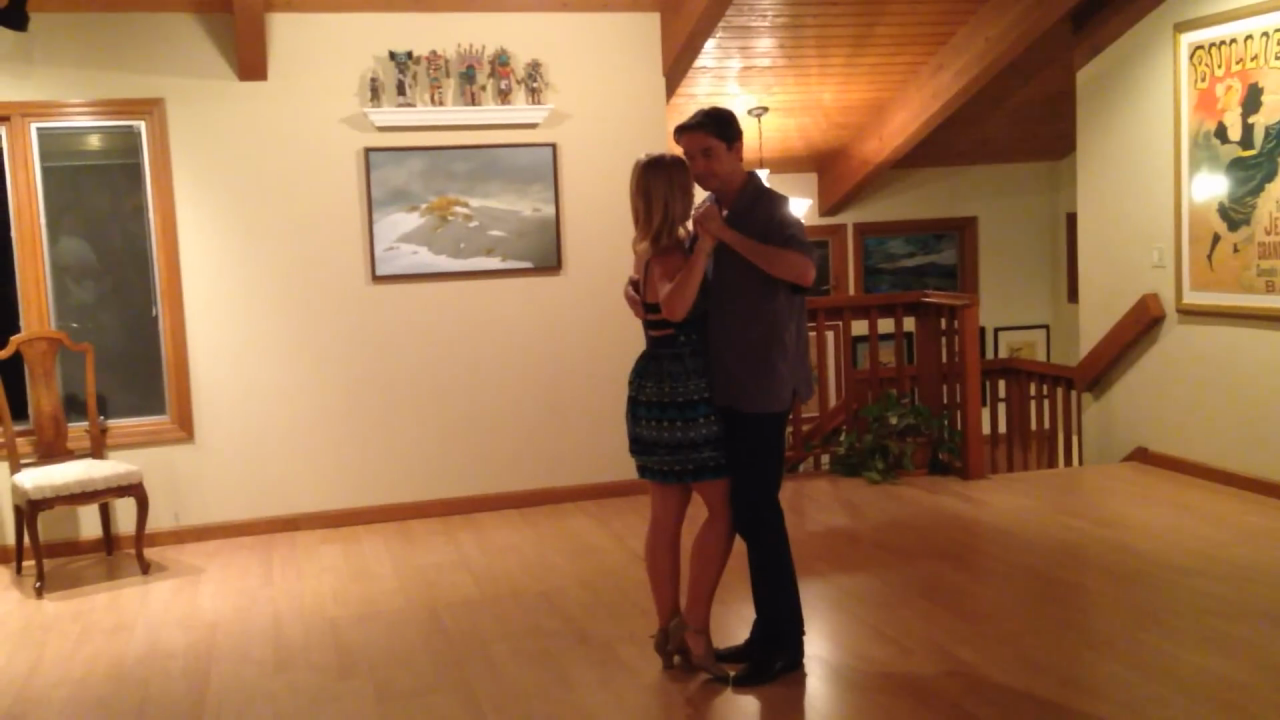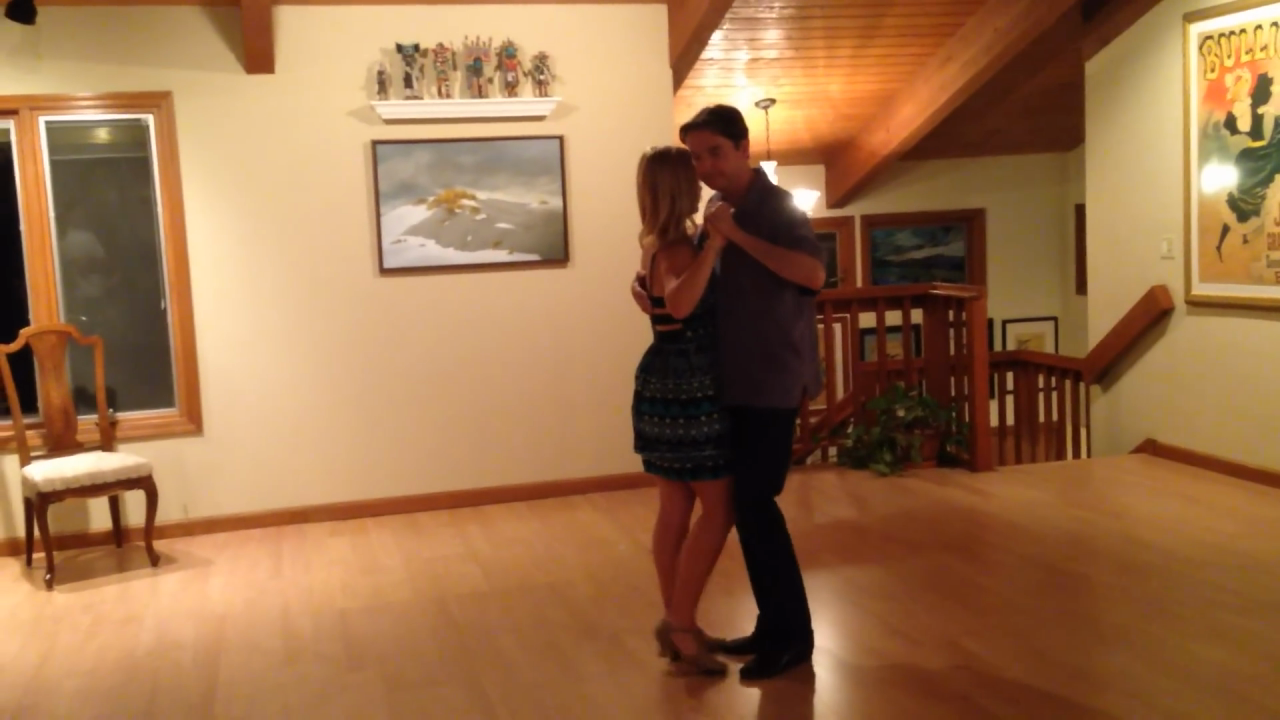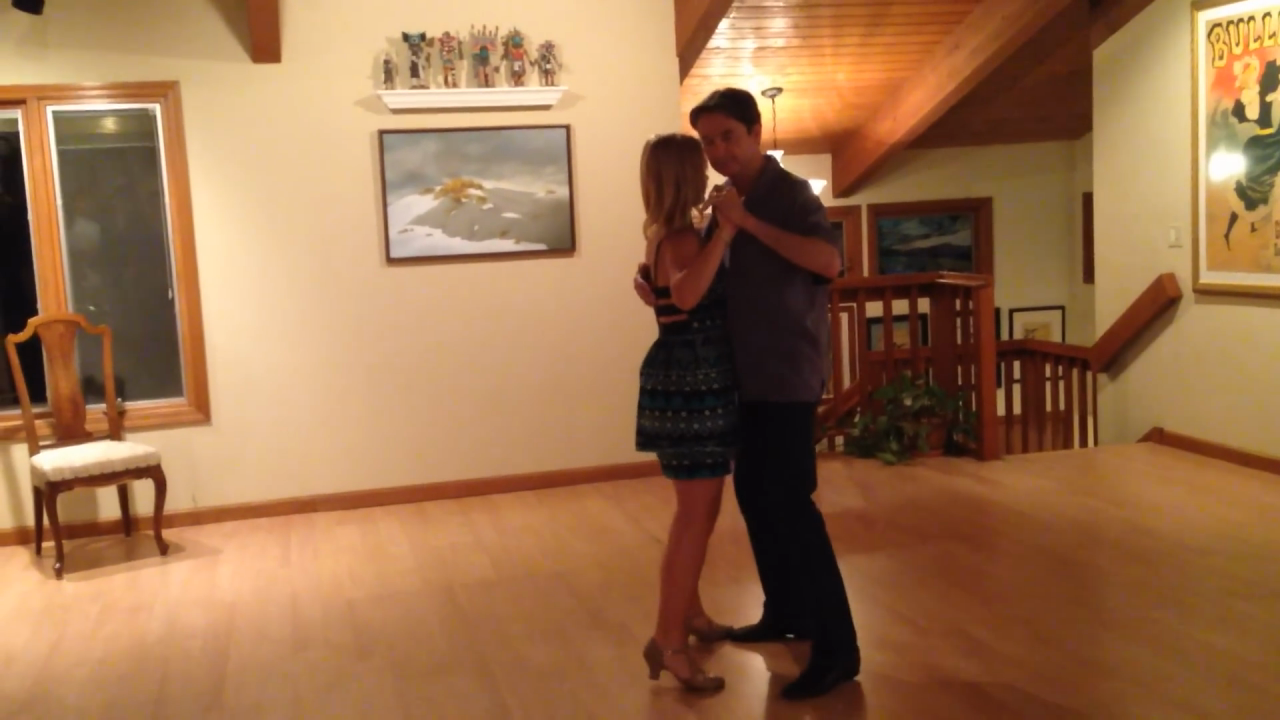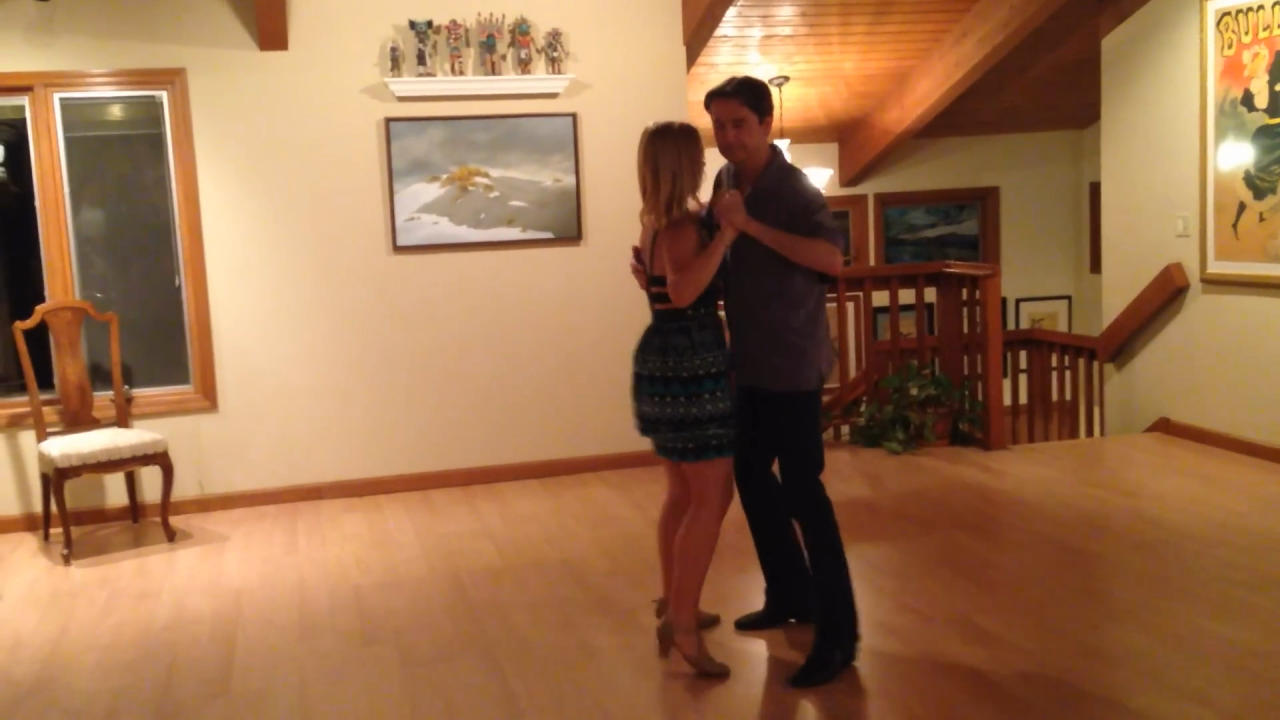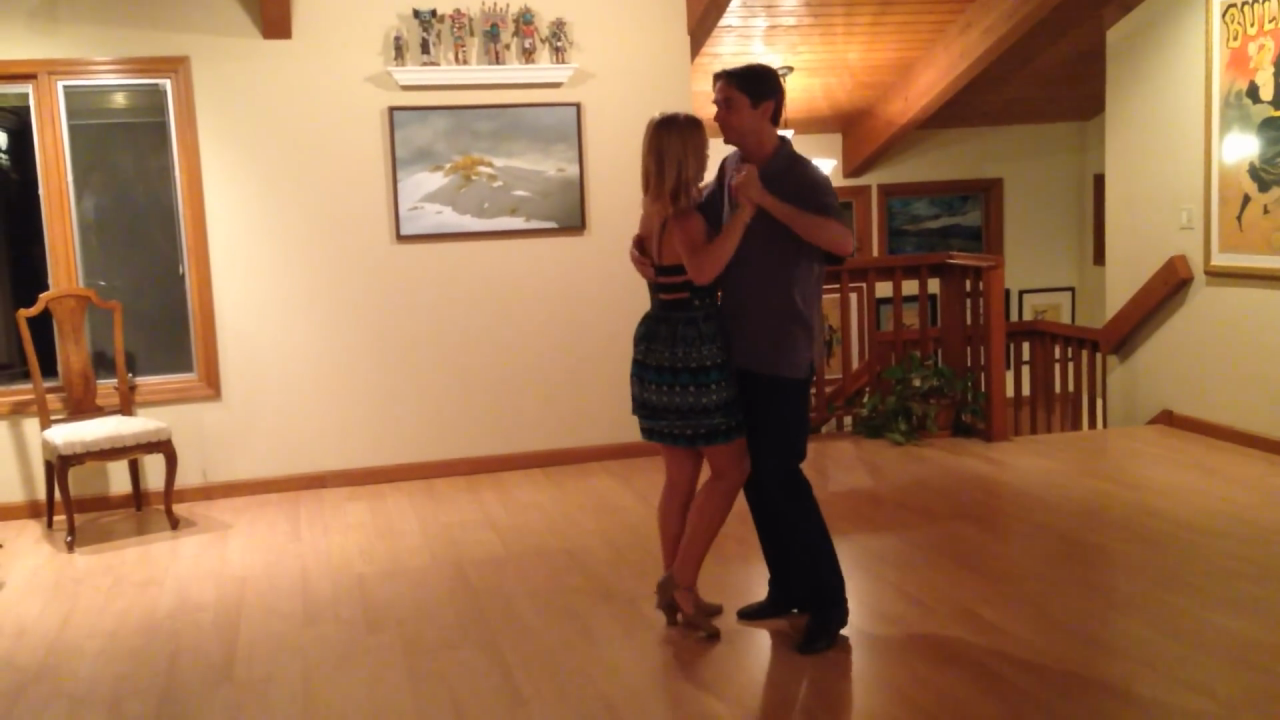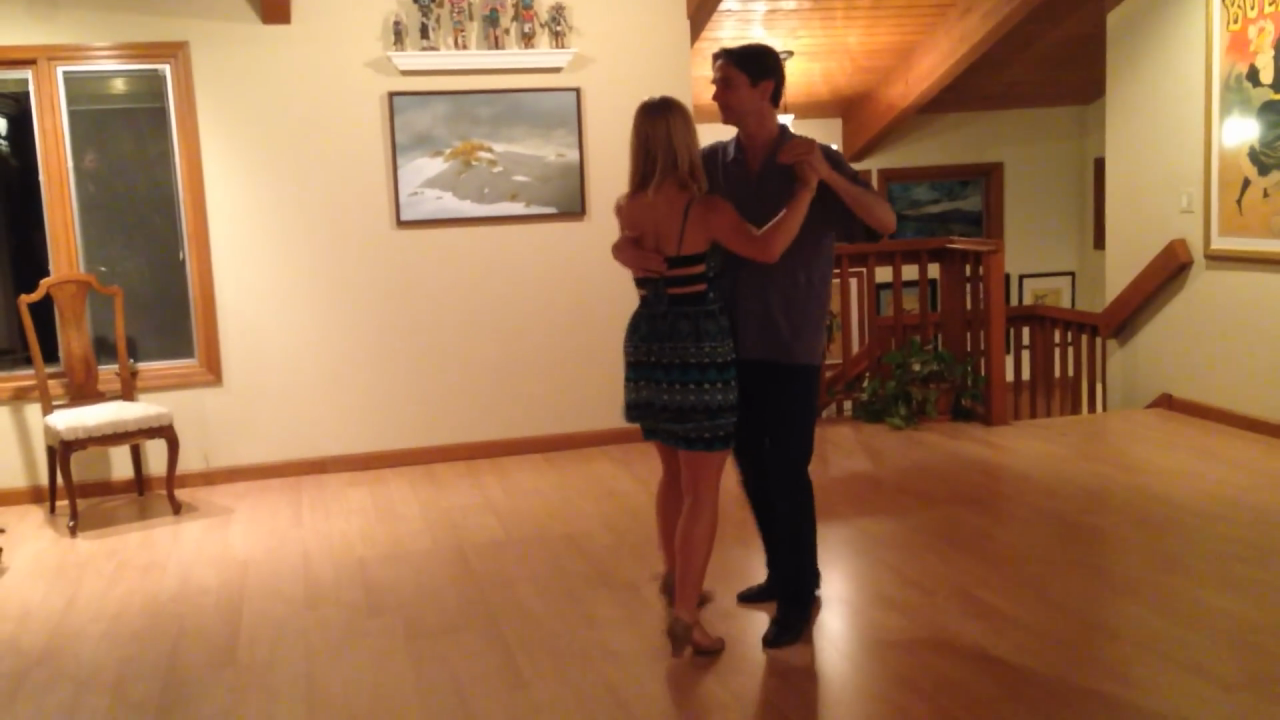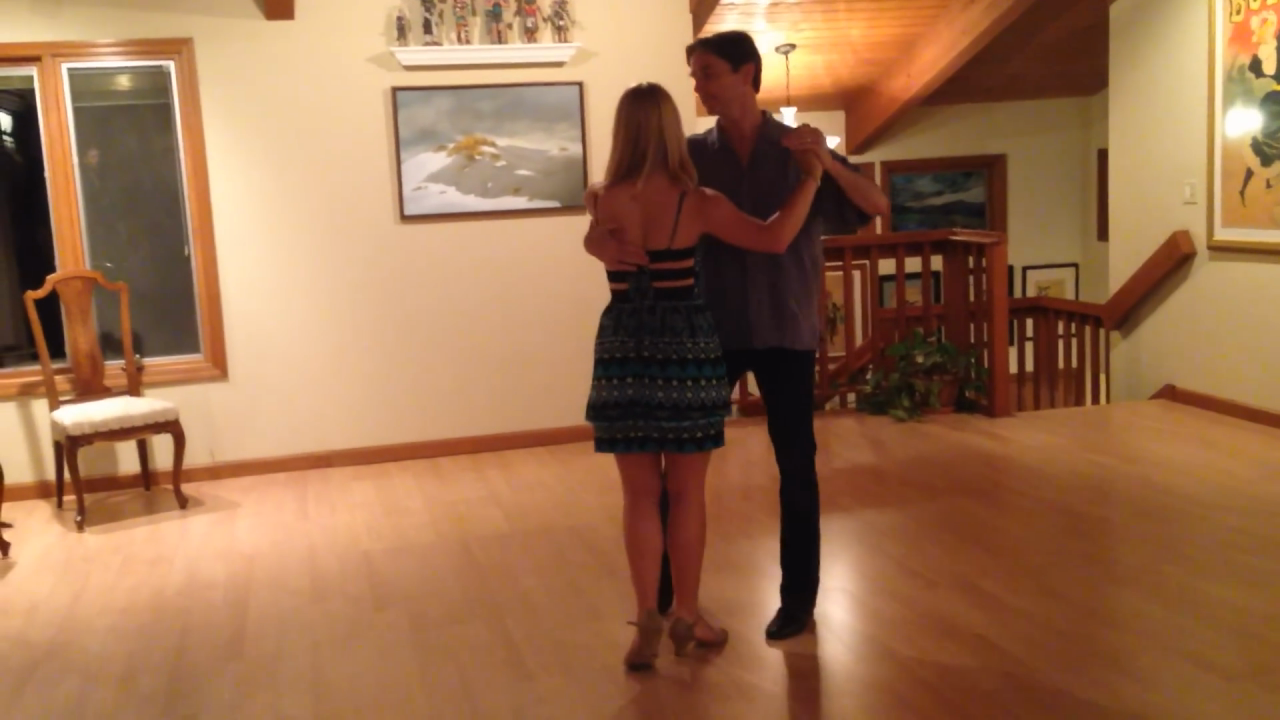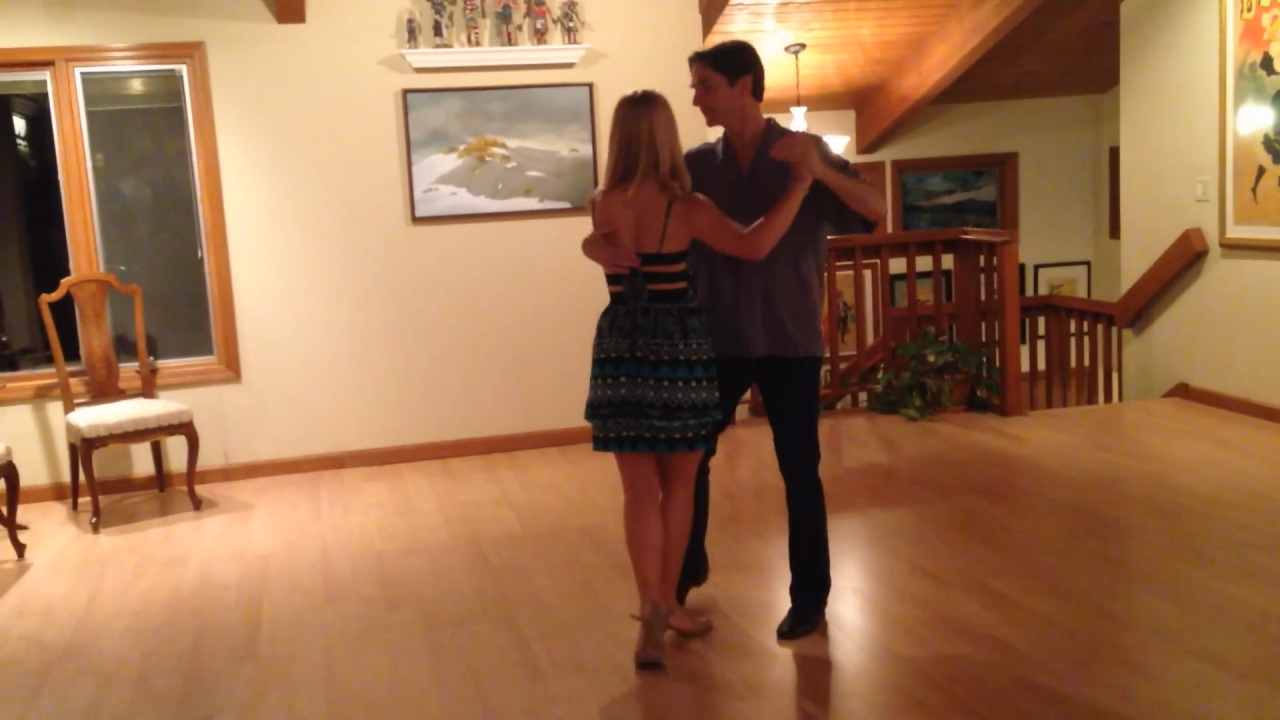
dt=0.5s
person 1, frame 1
left shoulder: (769, 207)
right shoulder: (706, 213)
left elbow: (804, 271)
left wrist: (726, 235)
right wrist: (636, 286)
left hip: (763, 383)
right hip: (727, 383)
left knee: (756, 509)
right knee: (743, 508)
left ankle: (784, 643)
right ankle: (768, 633)
person 1, frame 2
left shoulder: (778, 207)
right shoulder: (715, 211)
left elbow: (813, 274)
left wrist: (736, 235)
right wrist: (644, 283)
left hip: (772, 380)
right hip: (735, 380)
left knee: (754, 501)
right knee: (743, 502)
left ankle: (792, 633)
right ankle: (774, 626)
person 1, frame 3
left shoulder: (790, 193)
right shoulder: (726, 197)
left elbow: (828, 262)
left wrist: (747, 222)
right wrist: (649, 275)
left hip: (789, 375)
right hip: (747, 374)
left knee: (791, 502)
right knee: (753, 493)
left ankle: (836, 647)
right ankle: (787, 610)
person 1, frame 4
left shoulder: (795, 189)
right shoulder: (726, 178)
left elbow: (831, 259)
left wrist: (749, 224)
left hip: (792, 364)
right hip: (749, 361)
left knee: (802, 488)
right knee: (751, 474)
left ankle: (838, 630)
right ankle: (790, 595)
person 1, frame 5
left shoulder: (802, 178)
right shoulder: (730, 169)
left elbow: (843, 243)
right elbow: (694, 223)
left wrist: (766, 200)
right wrist: (643, 247)
left hip: (783, 354)
right hip: (741, 350)
left knee: (780, 474)
right knee: (753, 472)
left ankle: (828, 602)
right ankle: (789, 588)
person 1, frame 6
left shoulder: (817, 160)
right shoulder: (712, 162)
left elbow: (885, 221)
left wrist: (826, 175)
right wrist: (626, 244)
left hip: (792, 343)
right hip: (733, 340)
left knee: (788, 468)
right knee: (750, 461)
left ankle: (797, 597)
right ankle: (790, 572)
person 1, frame 7
left shoulder: (799, 149)
right shoulder: (690, 154)
left elbow: (874, 206)
left wrist: (827, 162)
right wrist: (599, 237)
left hip: (787, 331)
right hip: (713, 330)
left knee: (796, 464)
left ankle: (798, 595)
right ankle: (669, 572)
person 1, frame 8
left shoulder: (803, 151)
right shoulder: (698, 164)
left elbow: (875, 211)
left wrist: (821, 170)
right wrist: (600, 242)
left hip: (790, 339)
right hip: (720, 339)
left knee: (799, 468)
left ankle: (809, 595)
right ankle: (687, 565)
person 2, frame 1
left shoulder: (649, 251)
right shoulder: (670, 255)
right elbow: (674, 307)
right wrist: (703, 248)
left hip: (656, 391)
right hip: (682, 395)
left knee: (666, 516)
right knee: (723, 508)
left ankle: (670, 628)
right ankle: (693, 625)
person 2, frame 2
left shoulder: (657, 245)
right shoulder: (677, 249)
right elbow: (680, 304)
right wrist: (713, 245)
left hip: (664, 388)
right hip: (688, 391)
left knee: (675, 510)
right knee: (719, 509)
left ankle: (676, 624)
right ankle: (680, 625)
person 2, frame 3
left shoulder: (664, 234)
right shoulder: (682, 238)
right elbow: (686, 294)
right wrist: (724, 234)
left hip: (677, 379)
right hip: (691, 384)
left knee: (692, 509)
right knee: (698, 516)
left ankle: (690, 613)
right ankle: (668, 644)
person 2, frame 4
left shoulder: (659, 222)
right shoulder: (680, 229)
right elbow: (682, 292)
right wrist: (725, 236)
left hip: (667, 365)
right hip: (690, 369)
left knee: (684, 491)
right knee: (712, 498)
left ankle: (675, 603)
right ankle: (681, 626)
person 2, frame 5
left shoulder: (653, 212)
right shoulder: (684, 220)
right elbow: (702, 271)
right wrist: (744, 213)
left hip: (658, 351)
right hip: (692, 356)
left knee: (680, 476)
right knee: (730, 471)
left ankle: (677, 589)
right ankle: (681, 582)
person 2, frame 6
left shoulder: (627, 209)
right shoulder: (704, 209)
right elbow: (765, 250)
right wrist: (805, 189)
left hip: (647, 347)
right hip: (700, 351)
left knee: (675, 472)
right knee: (702, 490)
left ankle: (675, 578)
right ankle: (684, 616)
person 2, frame 7
left shoulder: (599, 200)
right shoulder: (696, 203)
right elbow: (774, 239)
right wrist: (810, 177)
left hip: (623, 348)
right hip: (686, 348)
left knee: (640, 495)
right knee: (686, 492)
left ankle: (647, 619)
right ankle: (686, 616)
person 2, frame 8
left shoulder: (600, 205)
right shoulder: (685, 208)
right elbow: (753, 247)
right wrist: (800, 183)
left hip: (621, 350)
right hip: (680, 348)
left knee: (640, 492)
right knee: (678, 487)
left ankle: (652, 615)
right ankle: (667, 604)
